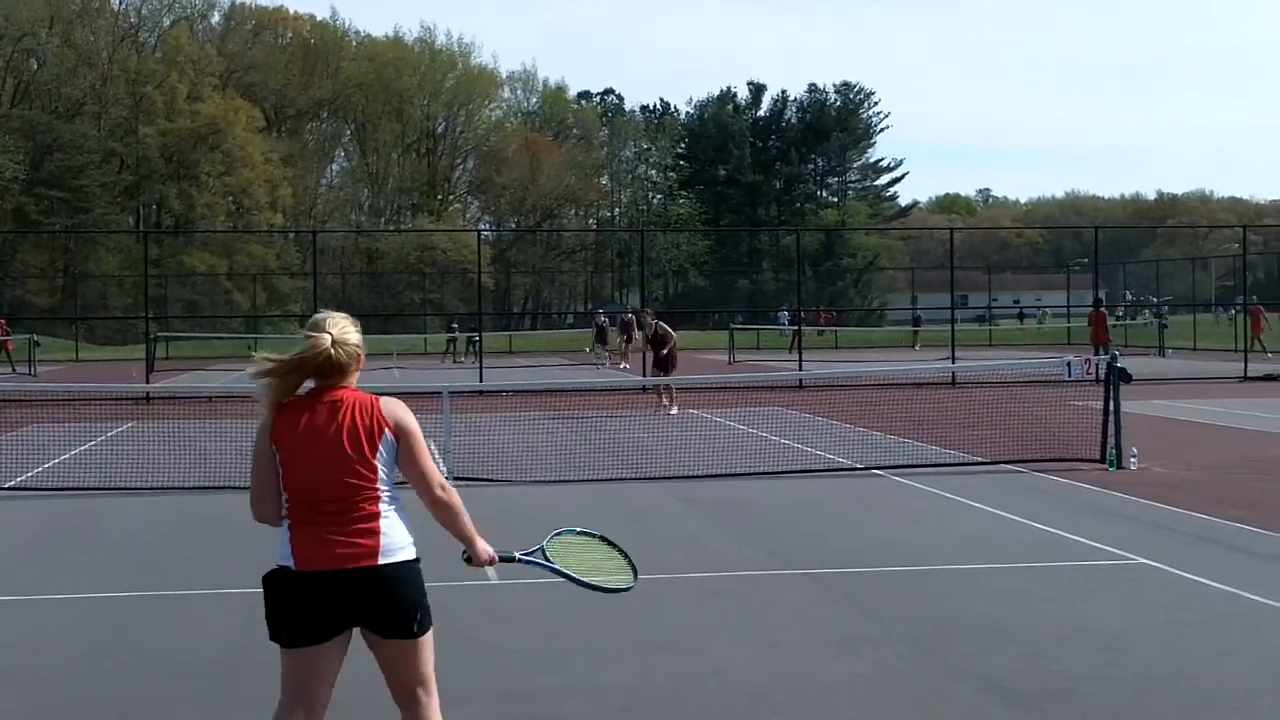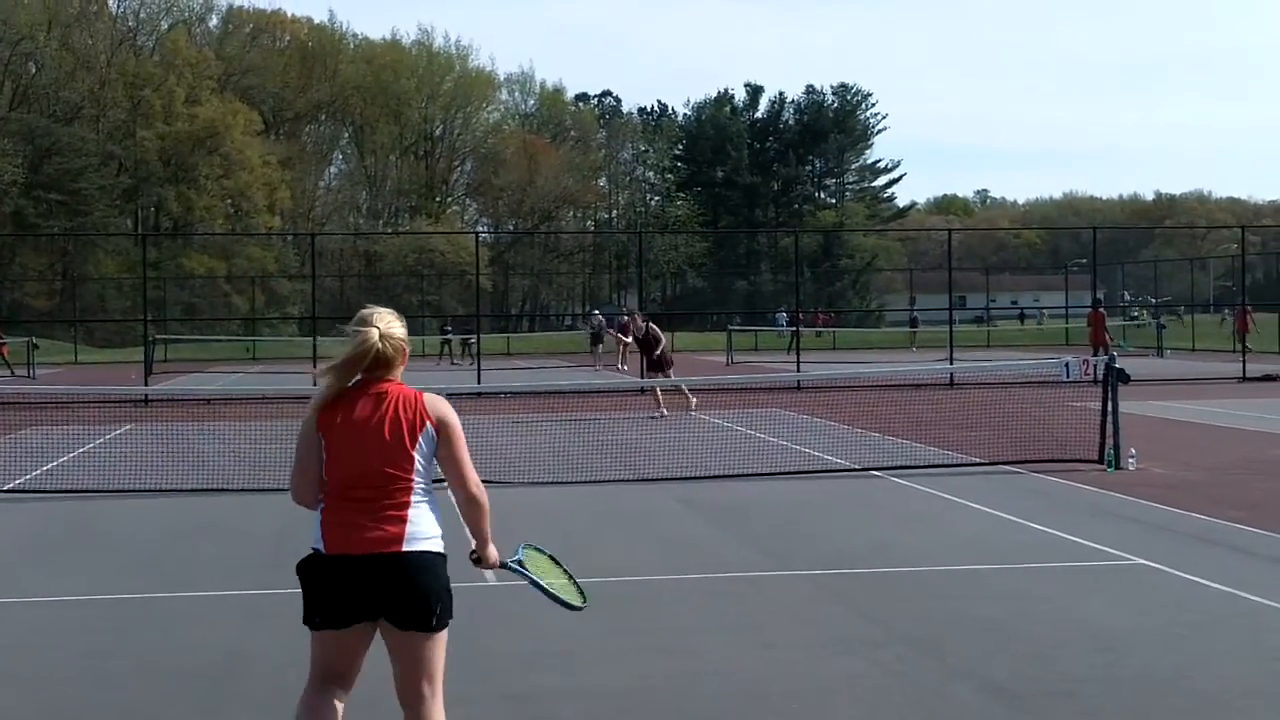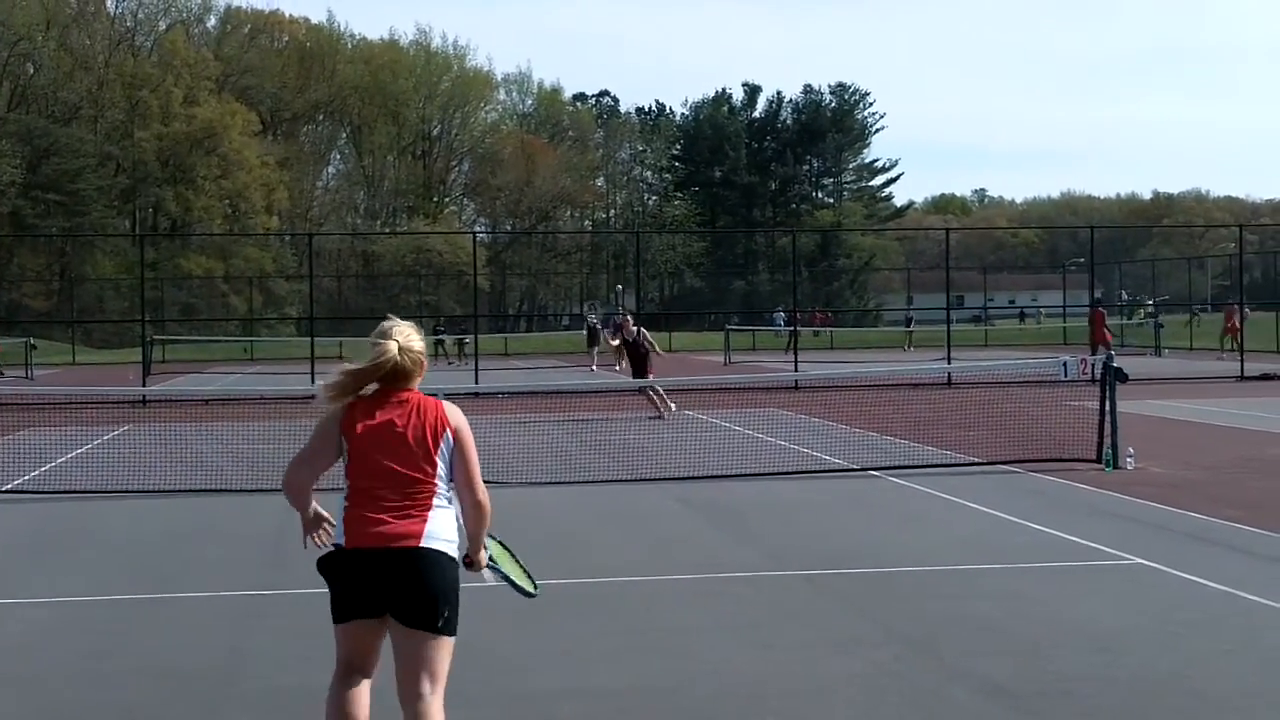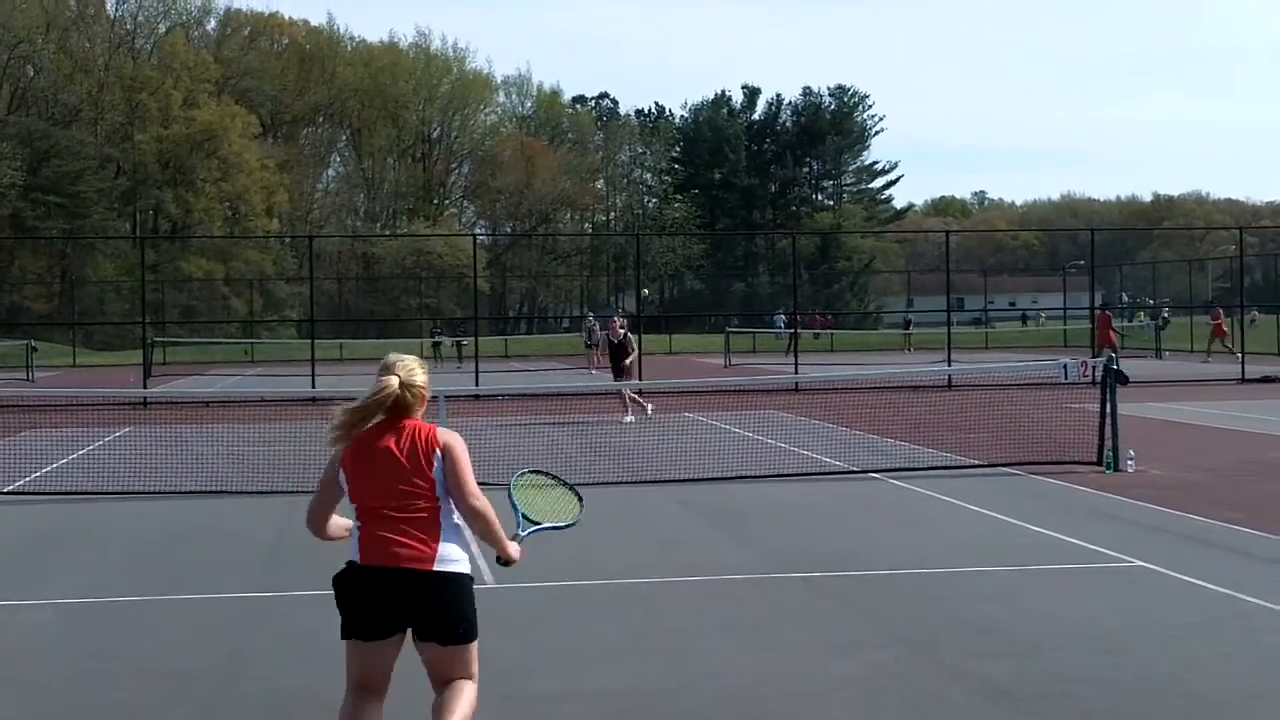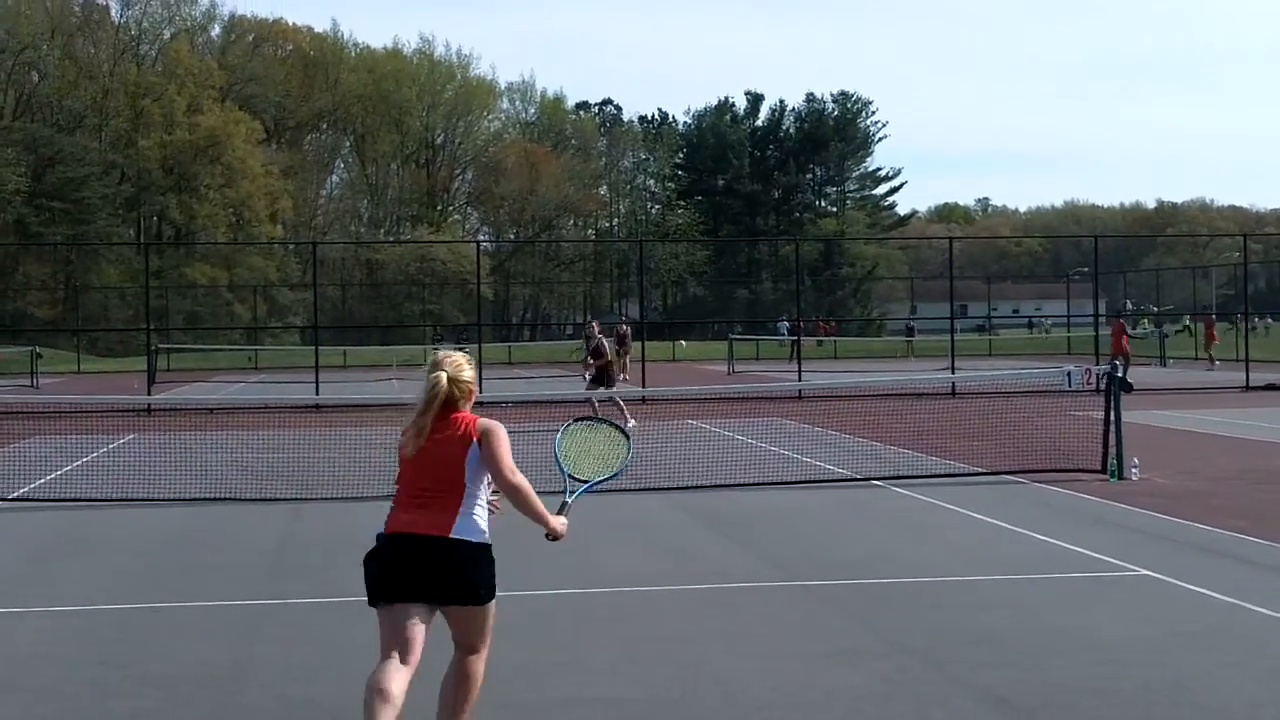
dt=0.2s
person 1, frame 1
left shoulder: (276, 422)
right shoulder: (390, 412)
left elbow: (265, 510)
right elbow: (437, 493)
right wrist: (474, 542)
left hip: (307, 578)
right hip: (386, 568)
person 1, frame 2
left shoulder: (324, 411)
right shoulder: (432, 408)
left elbow: (303, 493)
right elbow: (469, 491)
right wrist: (485, 544)
left hip: (337, 561)
right hip: (412, 559)
left knee: (327, 684)
person 1, frame 3
left shoulder: (345, 416)
right shoulder: (448, 416)
left elbow: (295, 481)
right elbow: (476, 498)
left wrist: (309, 514)
right wrist: (476, 547)
left hip: (356, 557)
right hip: (426, 559)
left knee: (353, 672)
person 1, frame 4
left shoulder: (350, 449)
right shoulder: (444, 440)
left elbow: (318, 523)
right elbow: (471, 505)
right wrist: (505, 546)
left hip: (372, 578)
right hip: (439, 577)
right knee: (459, 681)
person 1, frame 5
left shoulder: (412, 436)
right shoulder: (486, 430)
right elbow: (509, 481)
right wrist: (550, 522)
left hip: (397, 545)
right hip: (461, 551)
left knee: (396, 662)
right knee: (471, 649)
